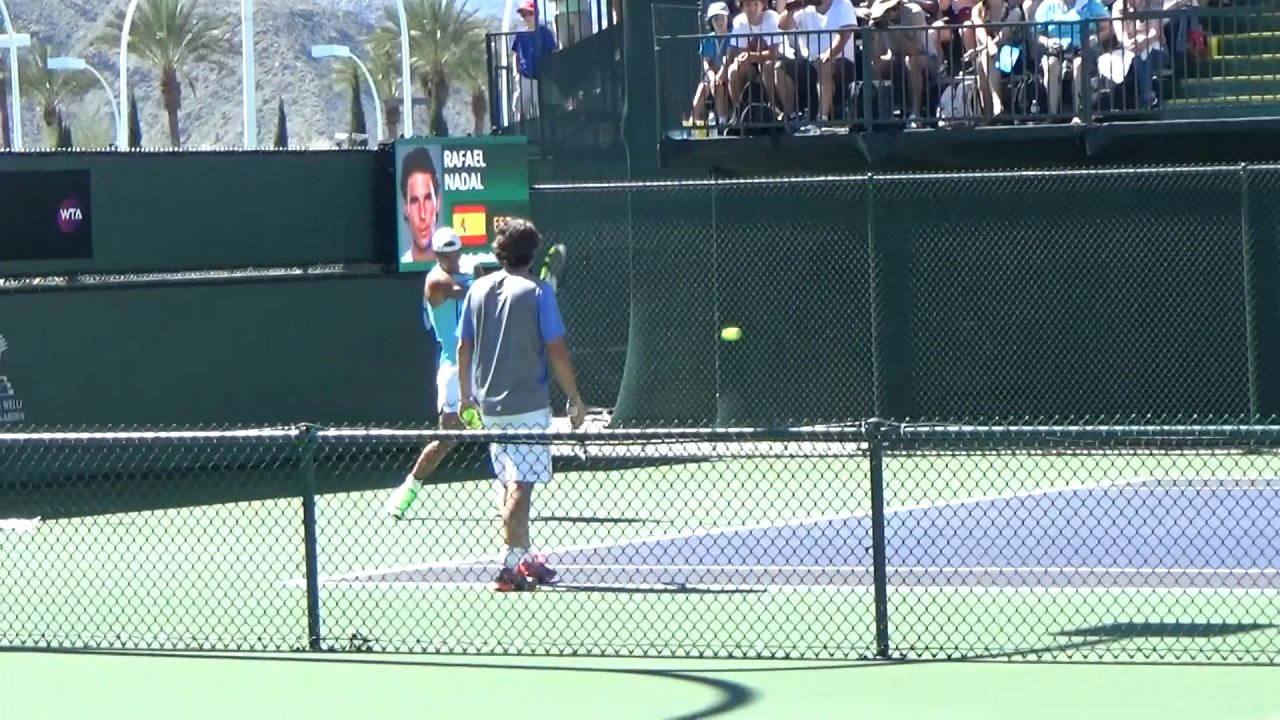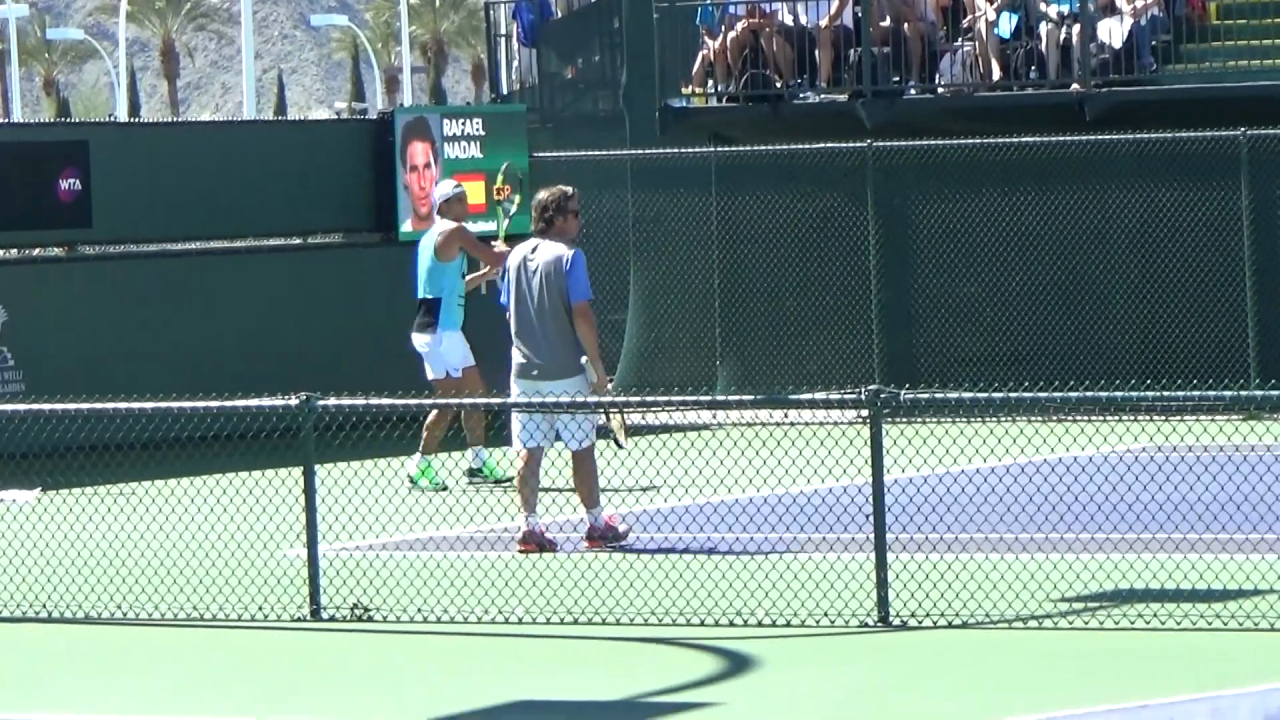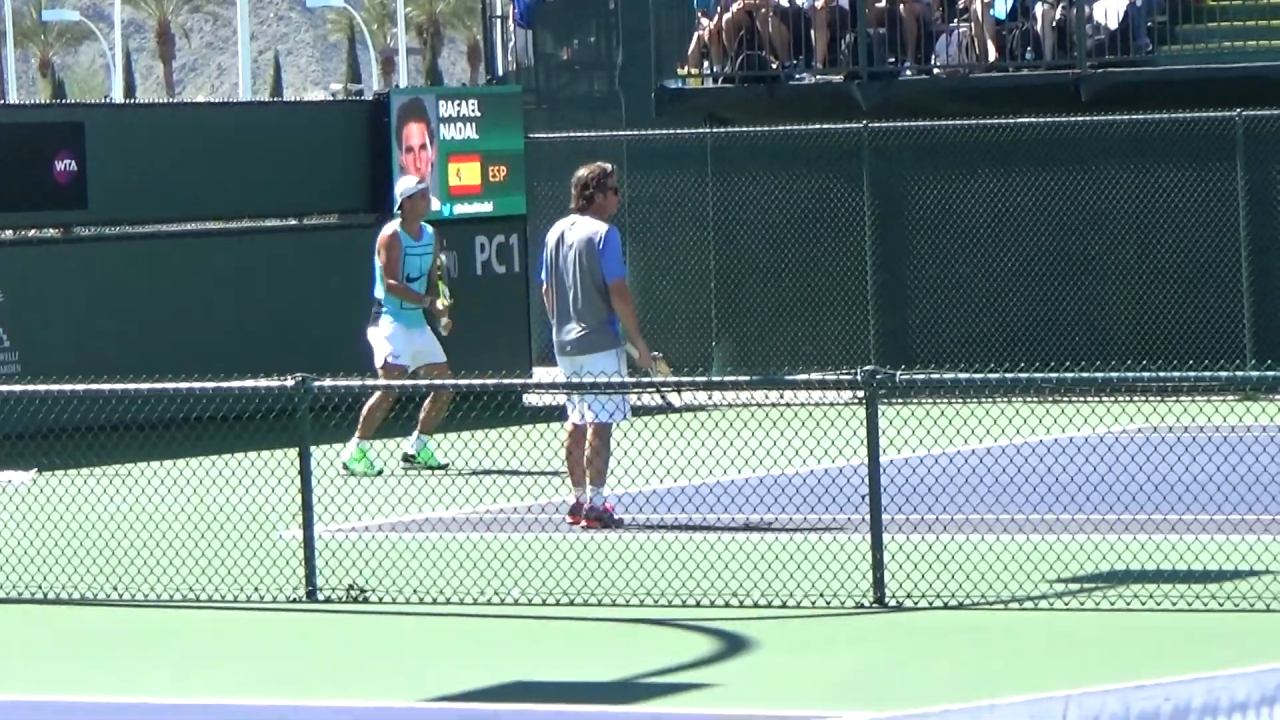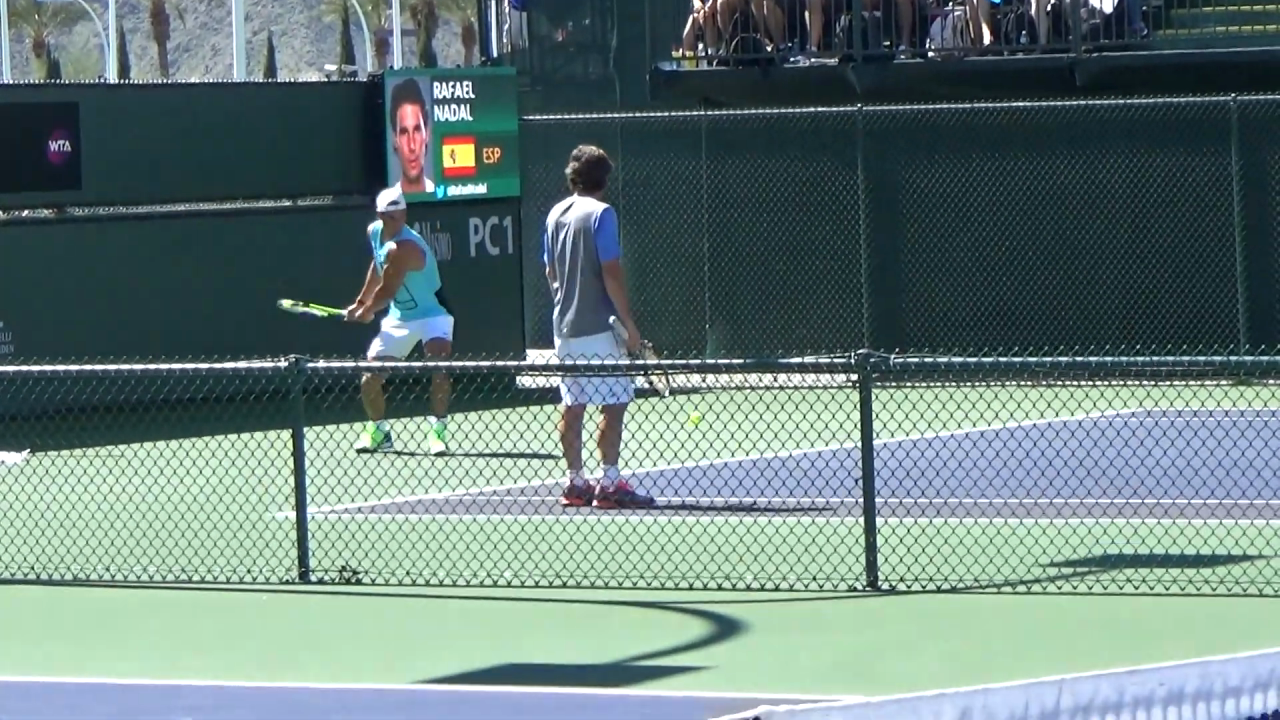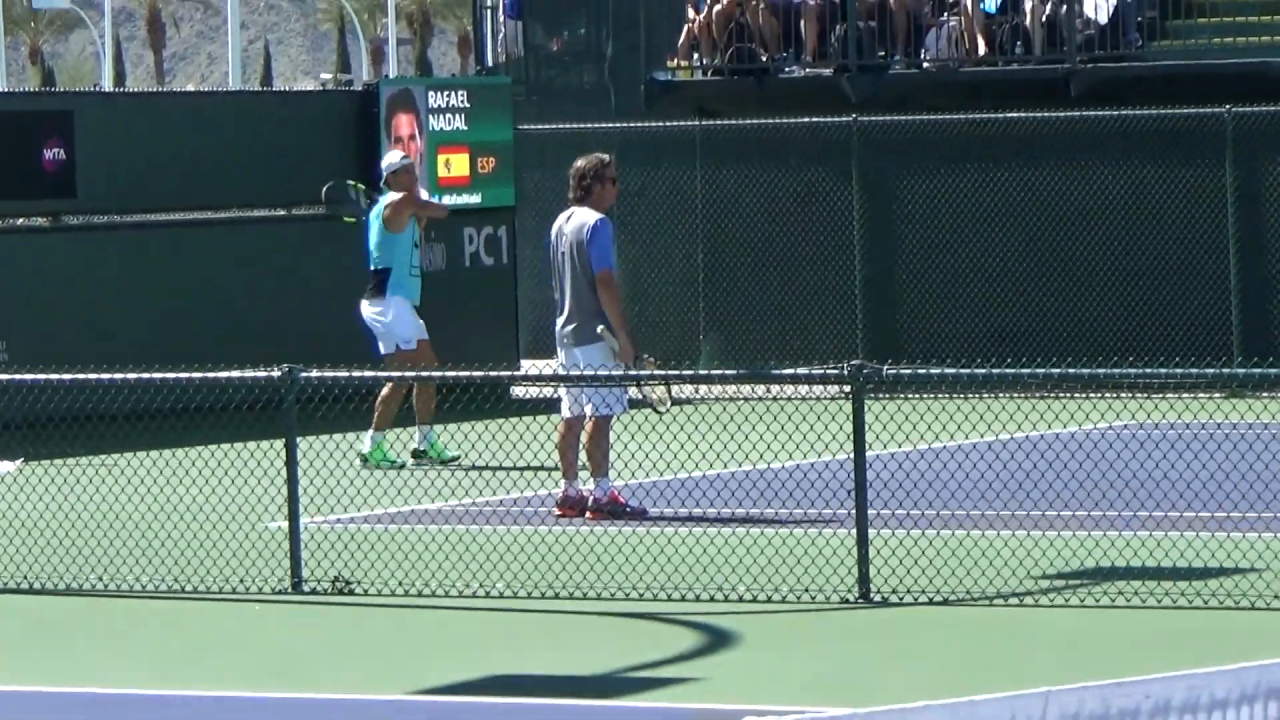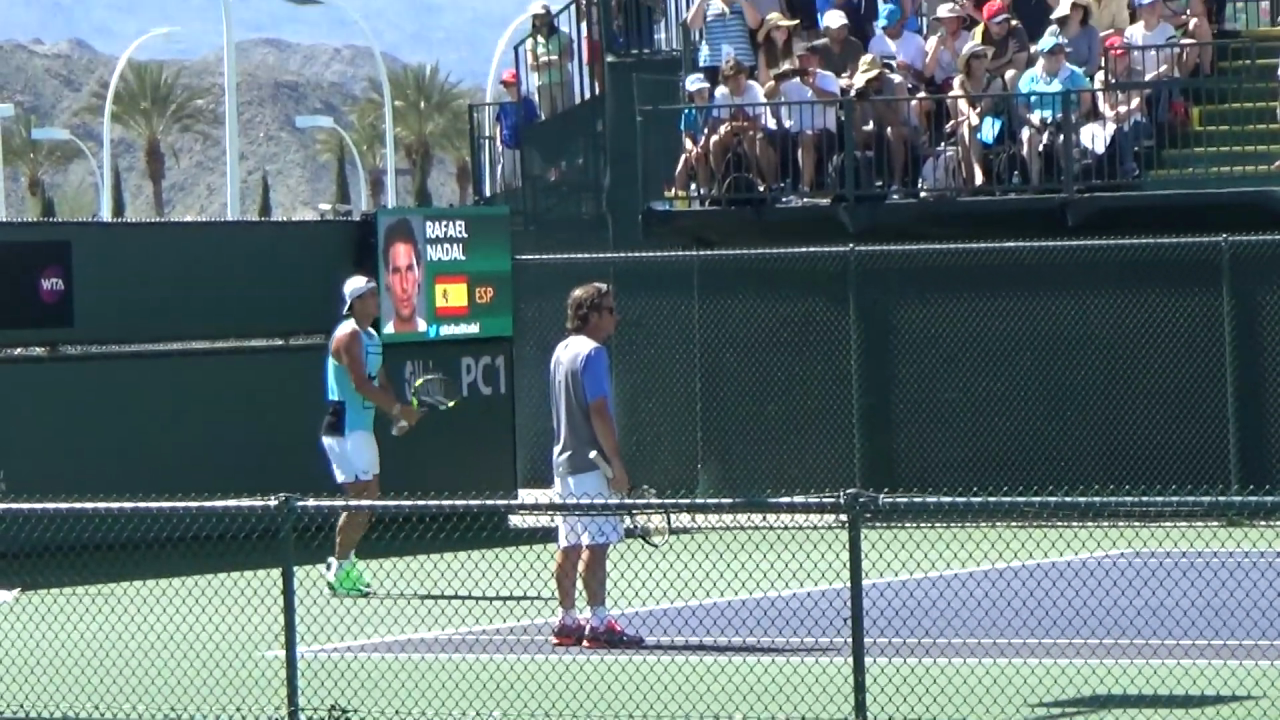
dt=0.7s
person 1, frame 1
left shoulder: (477, 289)
right shoulder: (538, 292)
left elbow: (464, 348)
right elbow: (556, 351)
left wrist: (466, 395)
right wrist: (575, 399)
left hip: (491, 406)
right hip: (528, 406)
left knee: (513, 484)
right knee: (521, 487)
left ankle: (525, 559)
right ankle: (509, 568)
person 1, frame 2
left shoulder: (515, 256)
right shoulder: (569, 256)
right elbow: (582, 316)
right wrist: (598, 367)
left hip: (524, 372)
right hip: (567, 372)
left knee: (529, 451)
right knee: (582, 450)
left ankle: (530, 528)
right ankle: (596, 525)
person 1, frame 3
left shoulder: (555, 232)
right shoulder: (604, 234)
left elbow: (547, 291)
right elbow: (618, 293)
right wrist: (639, 342)
left hip: (566, 345)
right hip: (599, 345)
left knee: (577, 424)
right knee: (599, 425)
left ankle: (579, 500)
right ankle: (594, 506)
person 1, frame 4
left shoulder: (555, 214)
right shoulder: (601, 213)
right elbow: (611, 273)
right wrist: (629, 323)
left hip: (564, 326)
right hip: (598, 326)
left knee: (572, 405)
right knee: (613, 404)
left ankle: (576, 483)
right ankle: (609, 484)
person 1, frame 5
left shoulder: (561, 223)
right shoulder: (597, 223)
right elbow: (605, 284)
right wrist: (623, 335)
left hip: (567, 334)
right hip: (596, 336)
left knee: (571, 415)
right knee: (600, 415)
left ankle: (570, 494)
right ankle: (602, 496)
person 1, frame 6
left shoulder: (561, 351)
right shoulder: (592, 353)
right elbow: (599, 413)
right wrist: (617, 463)
left hip: (565, 461)
right hip: (591, 465)
left knee: (569, 545)
right knee: (596, 544)
left ankle: (568, 622)
right ankle: (599, 625)
person 2, frame 1
left shoulder: (465, 275)
right shoulder: (436, 280)
right elbow: (466, 297)
right hip: (457, 366)
right knee: (448, 436)
right ankle: (407, 490)
person 2, frame 2
left shoulder: (436, 236)
right shoulder: (453, 231)
right elbow: (497, 256)
left wrist: (485, 274)
right wrist: (504, 253)
left hip: (446, 329)
right hip: (438, 331)
left knee: (475, 393)
right knee: (449, 401)
left ankle: (479, 463)
right ankle: (420, 465)
person 2, frame 3
left shoulder: (431, 235)
right shoulder: (391, 236)
left elbow: (434, 280)
right elbow: (391, 284)
left wrist: (438, 307)
right wrist: (426, 305)
left hip: (420, 326)
right hip: (390, 323)
left knee: (444, 386)
right knee: (390, 388)
left ankle: (416, 449)
right ankle: (355, 451)
person 2, frame 4
left shoulder: (404, 248)
right shoulder: (374, 232)
left elbow: (386, 292)
left wrist: (365, 311)
right wrist: (360, 302)
left hip: (432, 314)
right hip: (400, 317)
right knee: (369, 379)
left ankle: (439, 431)
right ankle: (379, 431)
person 2, frame 5
left shoulder: (393, 206)
right shoulder: (402, 201)
right elbow: (441, 211)
right wrist: (426, 206)
left hip: (401, 302)
right hip: (387, 301)
left knee: (426, 370)
left ankle: (426, 443)
right ankle: (373, 446)
person 2, frame 6
left shoulder: (372, 337)
right shoulder: (348, 335)
left elbow: (380, 383)
right elbow: (361, 385)
left wrist: (396, 414)
right wrist: (397, 408)
left hip: (362, 429)
right hip: (344, 430)
left knee: (368, 500)
right knee: (358, 502)
left ankle: (342, 563)
right ankle: (339, 572)
